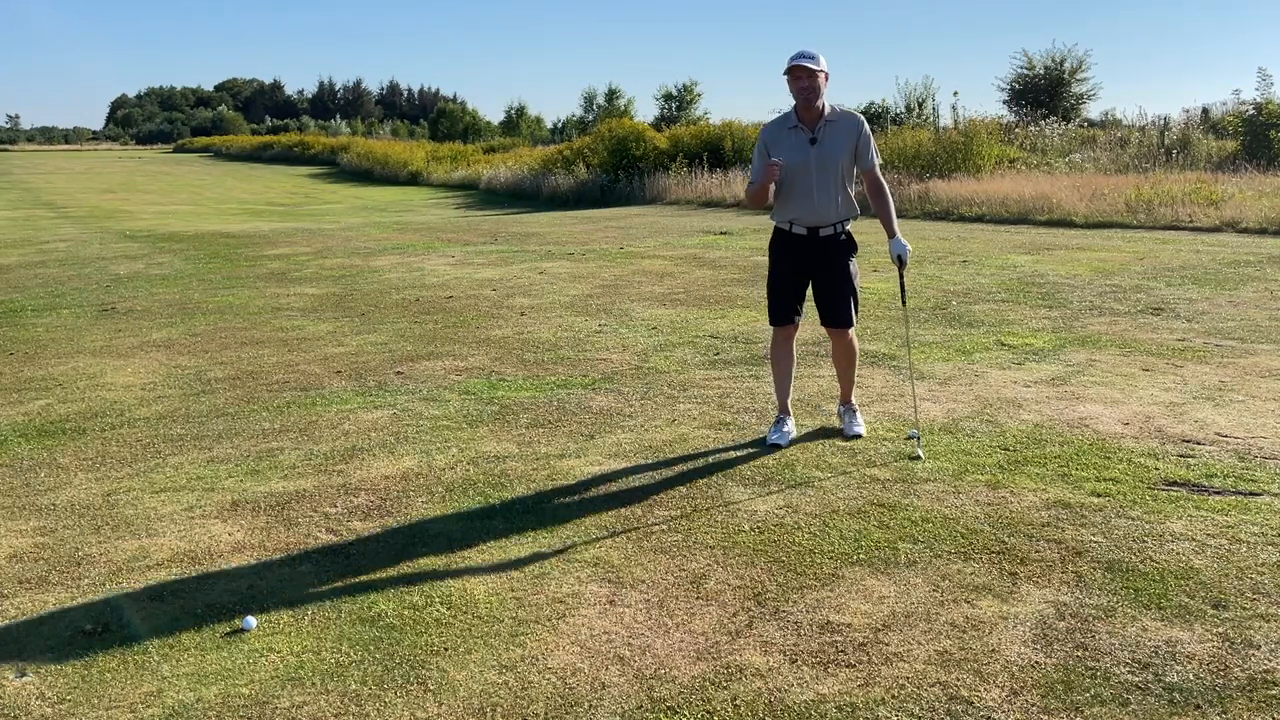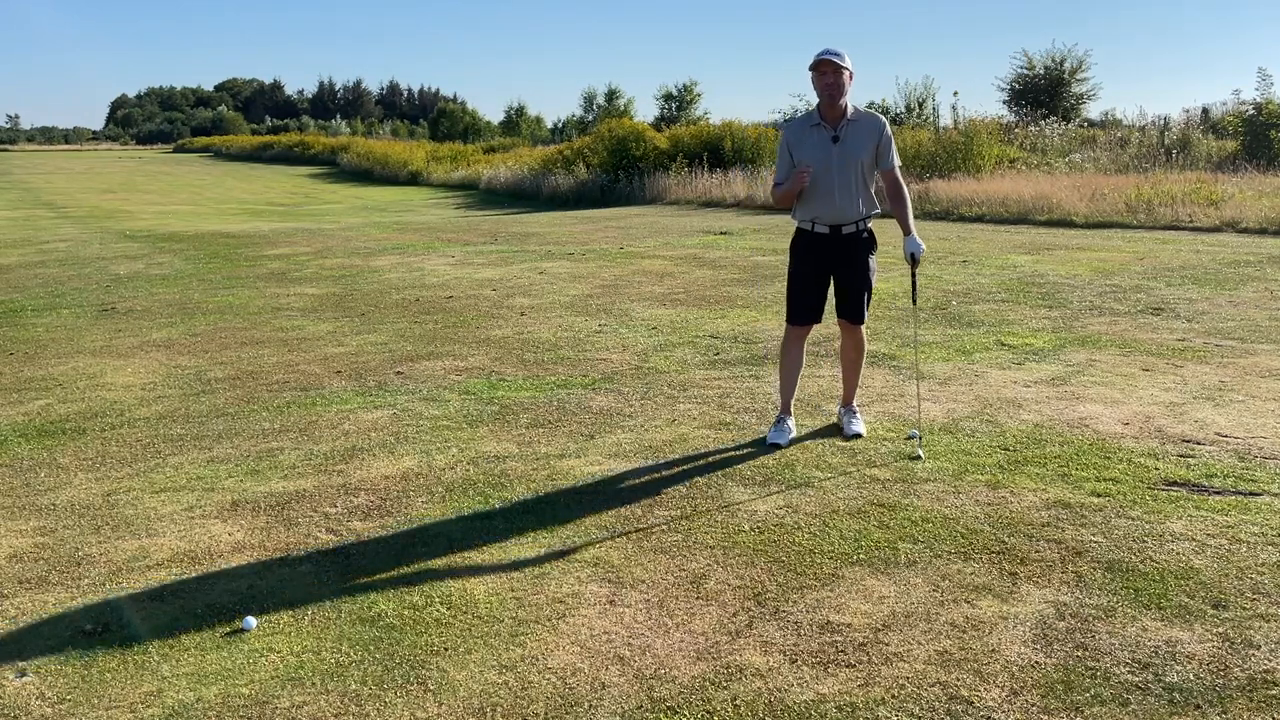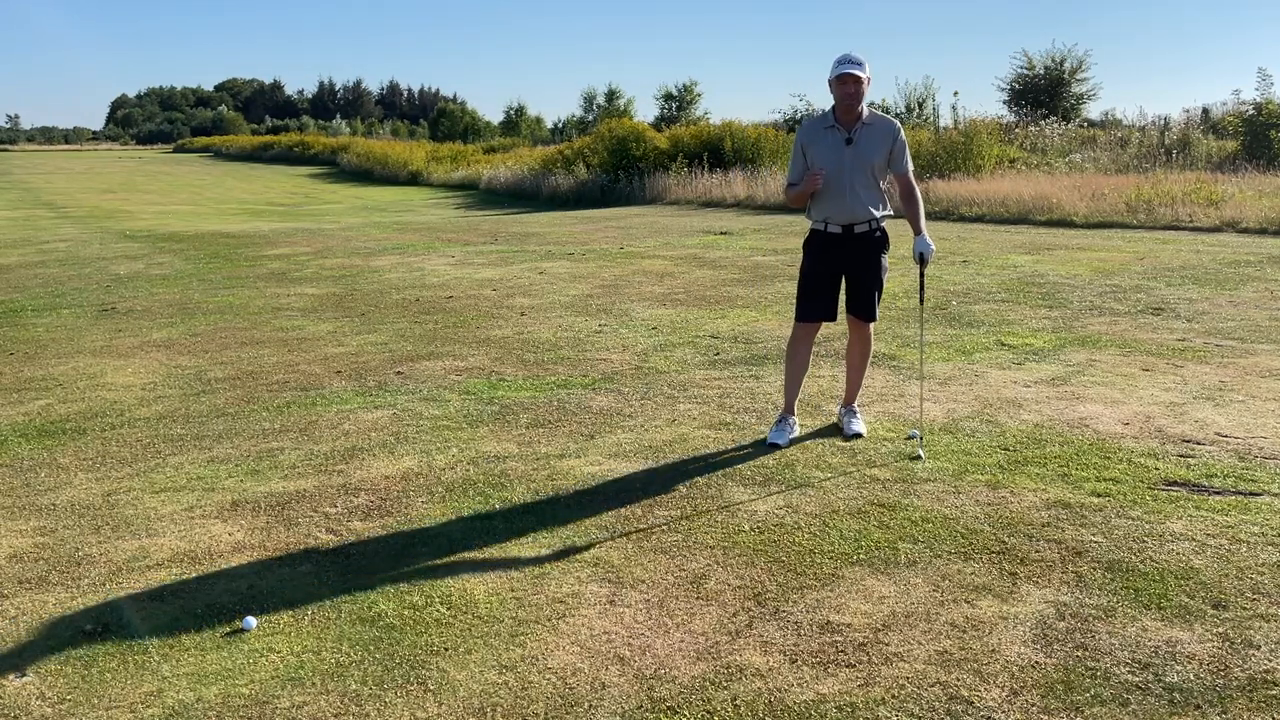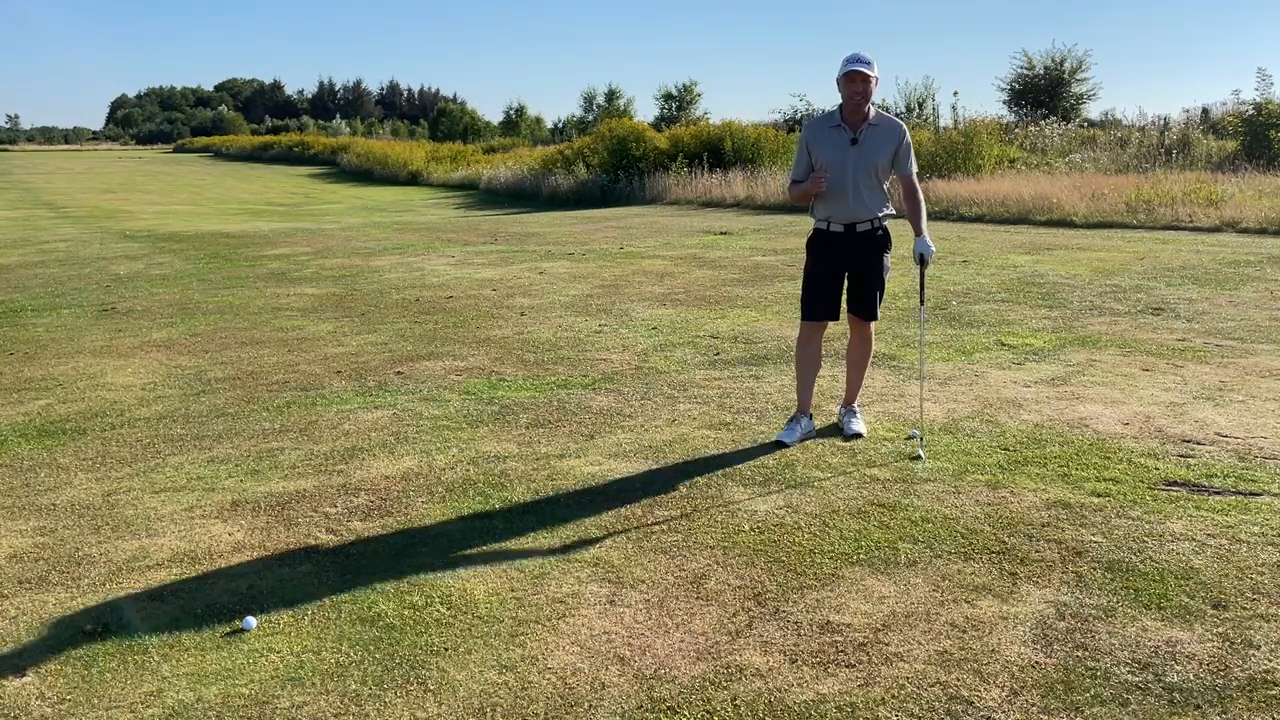
dt=0.3s
person 1, frame 1
left shoulder: (853, 125)
right shoulder: (771, 133)
left elbow: (874, 184)
right elbow: (754, 201)
left wrist: (894, 236)
right wrist: (766, 181)
left hip: (835, 241)
right hip: (789, 242)
left knee: (841, 330)
right knee: (784, 330)
left ankle: (848, 405)
right ankle: (784, 416)
person 1, frame 2
left shoulder: (875, 126)
right shoulder: (794, 131)
left elbow: (893, 183)
right elbow: (778, 199)
left wrist: (909, 234)
right wrist: (792, 186)
left hip: (856, 239)
right hip: (810, 240)
left knee: (853, 327)
right knee: (797, 329)
left ankle: (849, 407)
right ankle: (785, 415)
person 1, frame 3
left shoulder: (889, 129)
right shoulder: (808, 131)
left elbow: (906, 185)
right elbow: (791, 196)
left wrist: (921, 234)
right wrist: (805, 188)
left hip: (868, 239)
right hip: (823, 239)
left knee: (861, 325)
right knee: (804, 327)
left ankle: (849, 407)
right ankle: (788, 415)
person 1, frame 4
left shoulder: (893, 130)
right shoulder: (813, 130)
left elbow: (909, 187)
right elbow: (794, 193)
left wrist: (921, 235)
right wrist: (809, 187)
left hip: (871, 238)
right hip: (826, 238)
left knee: (862, 325)
right knee: (811, 327)
left ankle: (850, 407)
right ankle: (803, 416)
